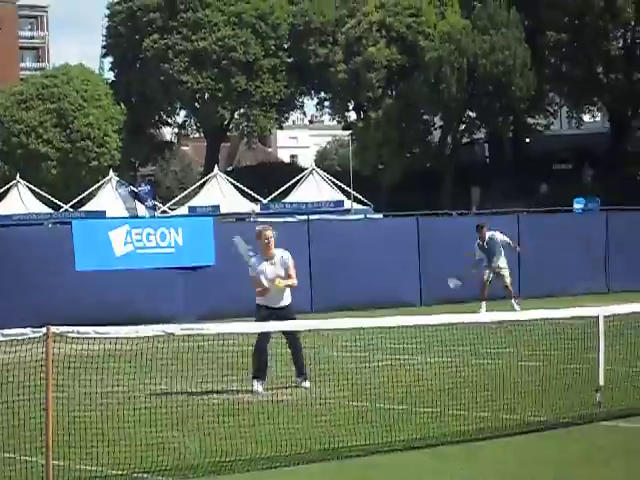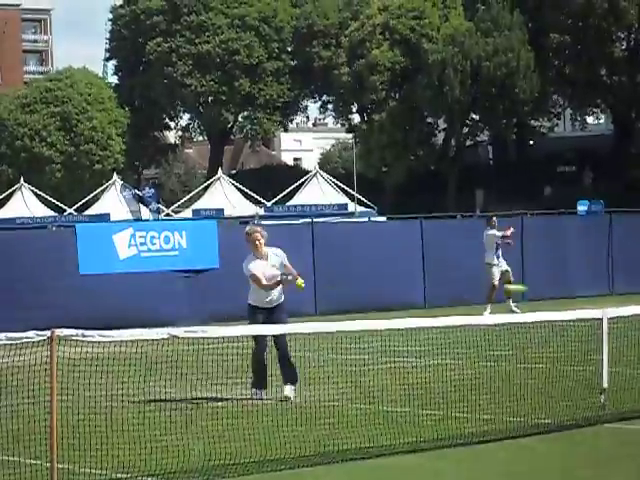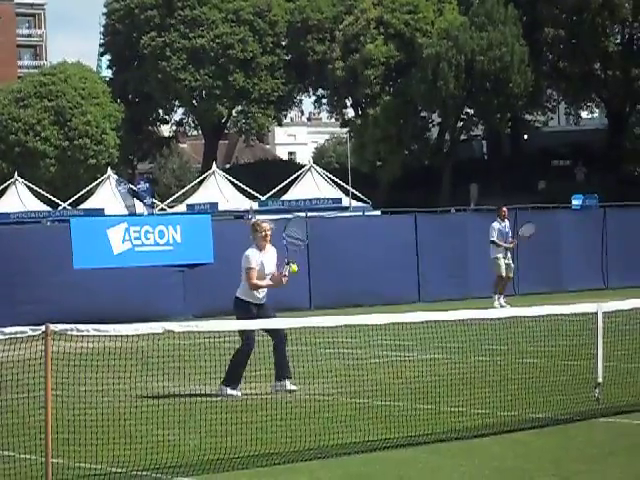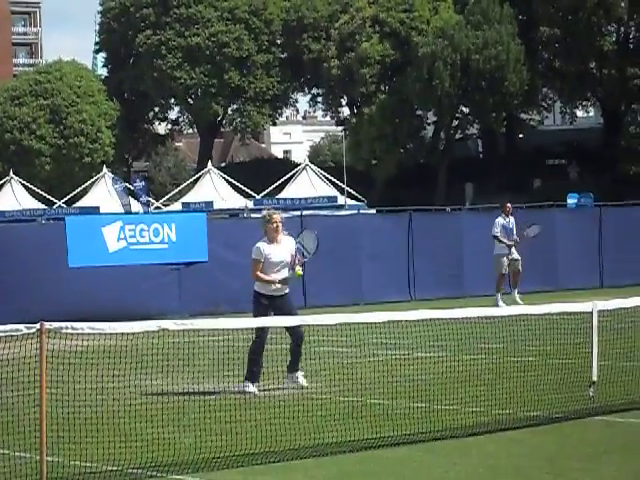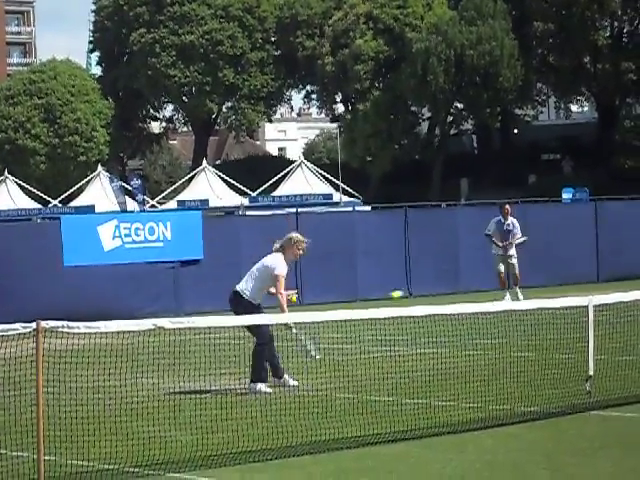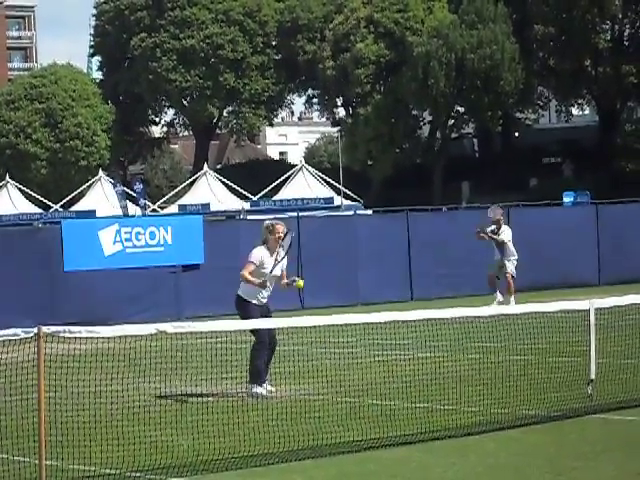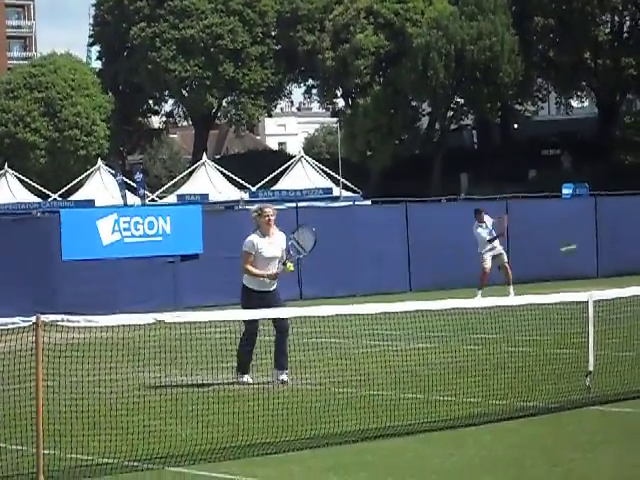
dt=0.5s
person 1, frame 1
left shoulder: (284, 256)
right shoulder: (256, 265)
left elbow: (294, 281)
right elbow: (258, 292)
left wrist: (283, 283)
right wrist: (263, 290)
left hip: (285, 307)
right hip: (264, 308)
left knee: (294, 341)
right knee: (263, 340)
left ankle: (302, 377)
right ankle: (258, 380)
person 1, frame 2
left shoulder: (277, 253)
right shoulder: (248, 263)
left elbow: (291, 272)
right elbow: (263, 286)
left wrist: (295, 278)
right wrist: (281, 281)
left hip: (277, 307)
right hip: (257, 309)
left knee: (281, 344)
right knee: (260, 347)
left ankle: (289, 383)
right ankle: (258, 387)
person 1, frame 3
left shoulder: (272, 251)
right shoulder: (250, 255)
right elbow: (252, 284)
left wrist: (284, 274)
right wrist: (272, 285)
left hip: (261, 304)
right hip: (245, 303)
left knee: (280, 337)
right knee: (248, 344)
left ankle: (281, 380)
right ankle: (228, 385)
person 1, frame 4
left shoulder: (290, 241)
right shoulder: (260, 247)
left elbow: (293, 264)
right elbow: (256, 274)
left wrist: (296, 267)
right wrist: (276, 280)
left hip: (282, 296)
right hip: (263, 297)
left knee: (298, 334)
right knee: (260, 338)
left ankle: (294, 372)
right ankle: (250, 381)
person 1, frame 5
left shoulder: (279, 260)
right shoulder: (279, 263)
right elbow: (279, 292)
left wrist: (284, 294)
right wrist: (285, 312)
left hip: (251, 301)
right hip: (242, 300)
left knee: (267, 337)
right knee: (263, 337)
left ankle: (280, 376)
right ankle: (256, 382)
person 1, frame 6
left shoulder: (282, 255)
right shoulder: (259, 253)
left elbow: (281, 281)
right elbow: (243, 275)
left wrist: (290, 282)
right wrist: (256, 282)
left hip: (262, 303)
right hip: (247, 302)
left knee: (271, 341)
right knee: (262, 338)
left ankle: (261, 381)
right ankle: (255, 384)
person 1, frame 7
left shoulder: (281, 237)
right shoulder: (252, 240)
right elbow: (245, 267)
right wrist: (266, 274)
left hip: (271, 291)
right hip: (252, 291)
left knee: (283, 328)
right knee: (251, 331)
left ankle: (281, 370)
right ankle: (242, 372)
